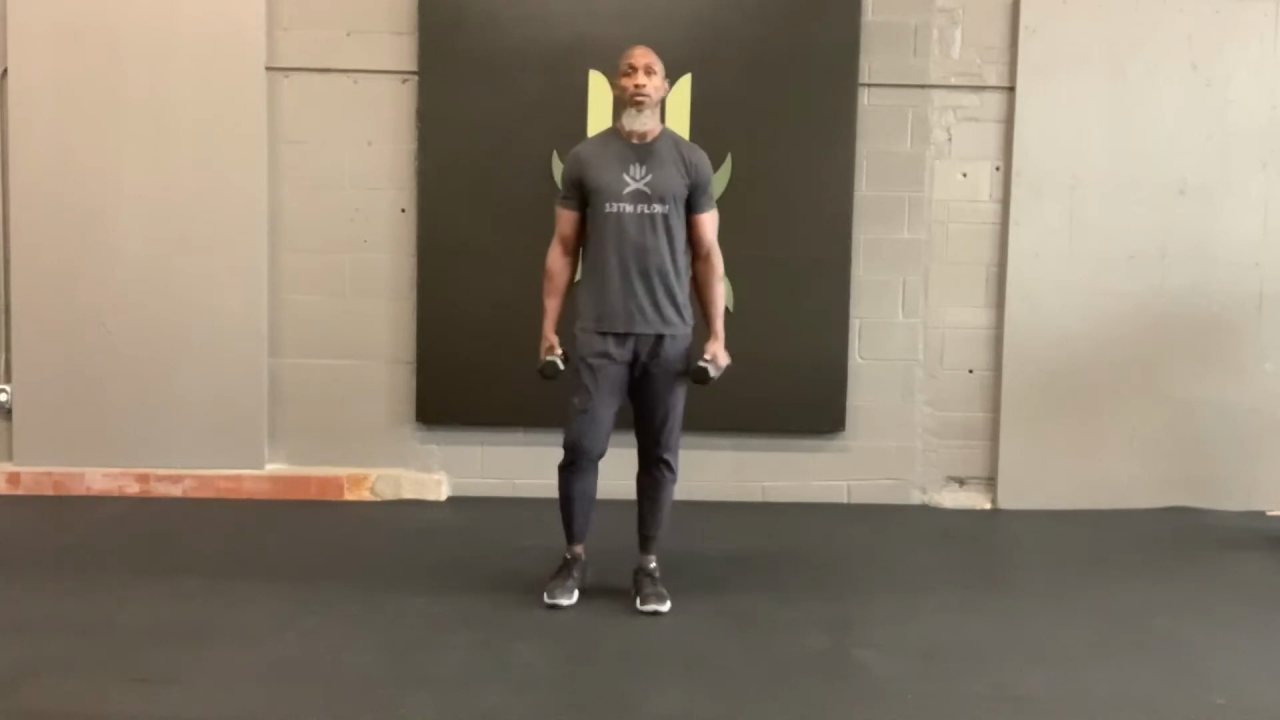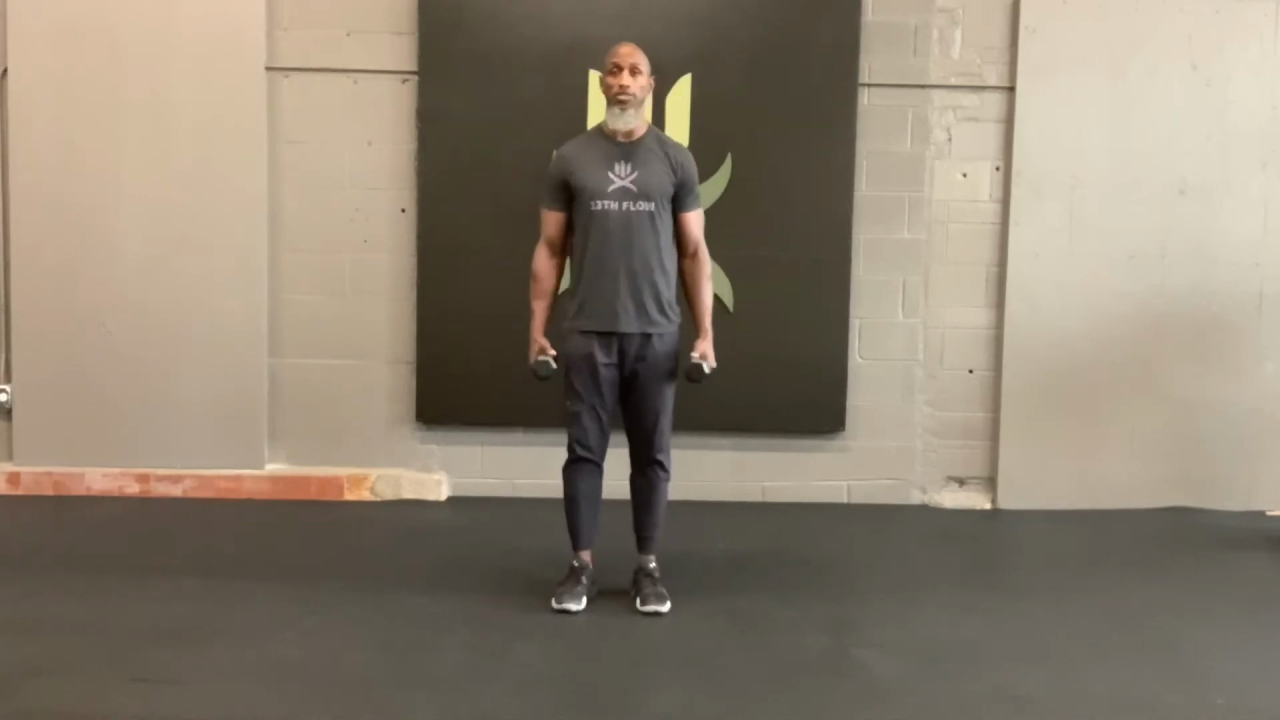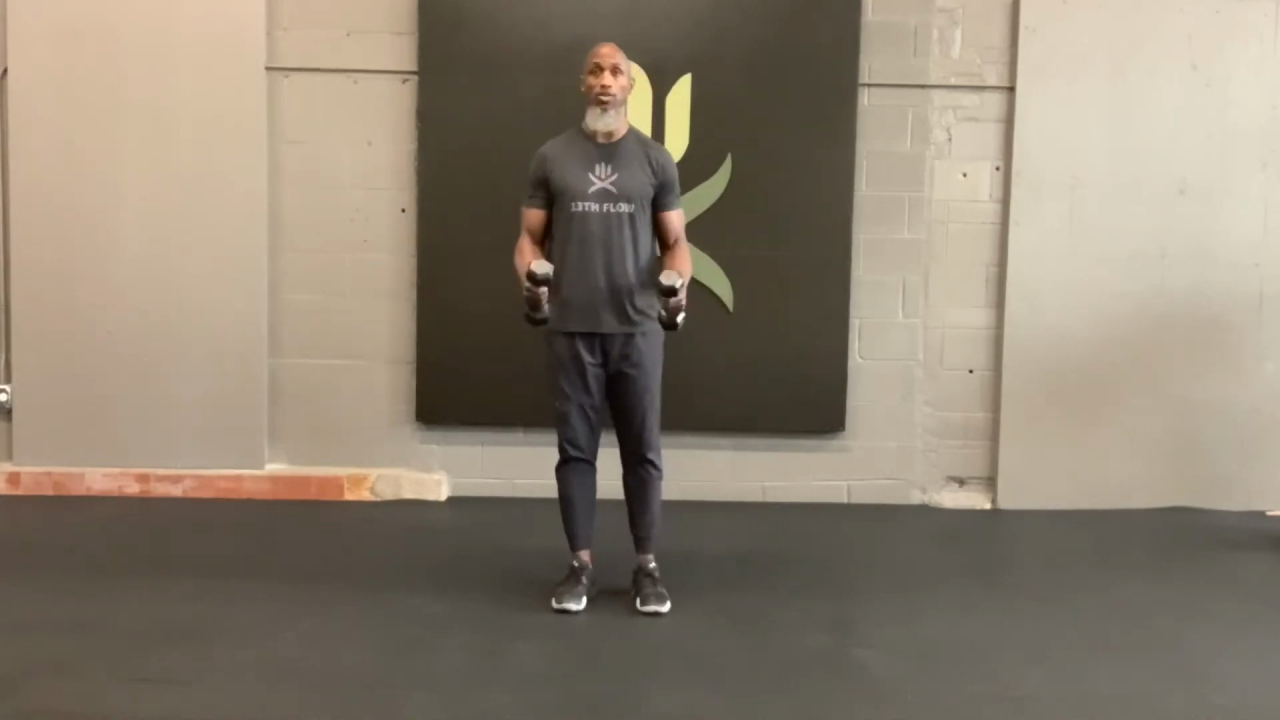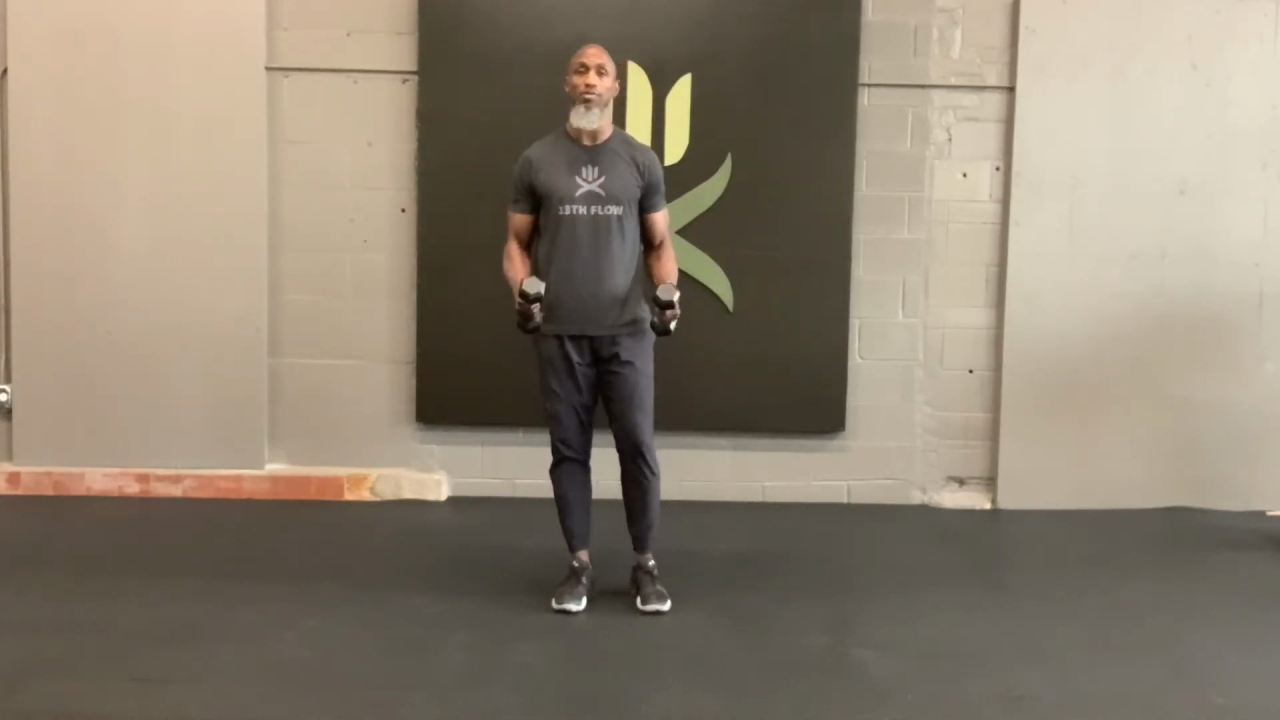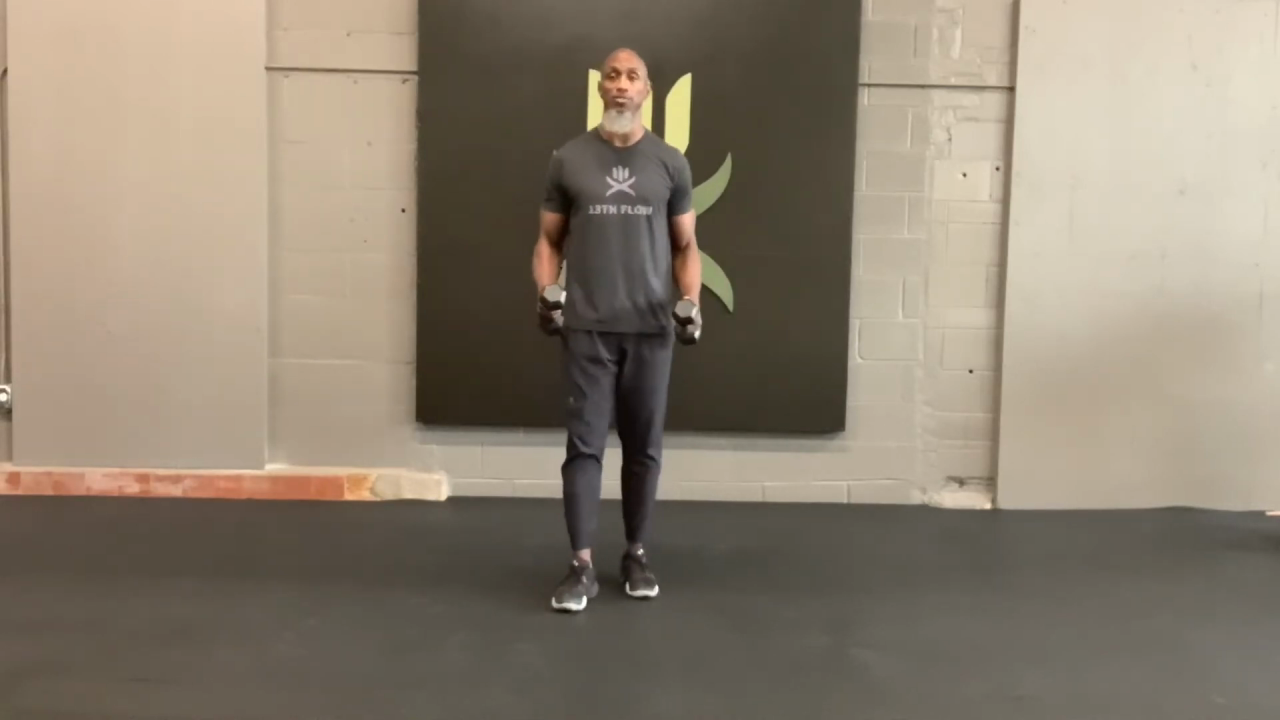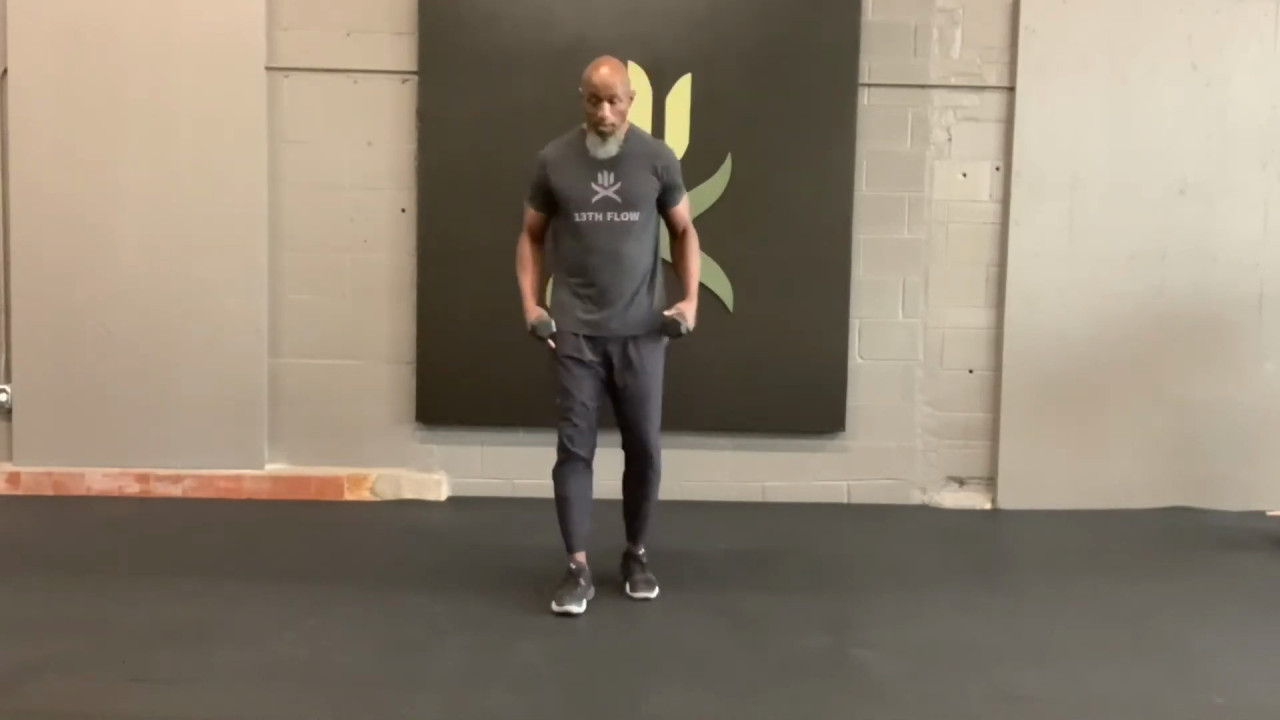
dt=0.7s
person 1, frame 1
left shoulder: (690, 161)
right shoulder: (586, 158)
left elbow: (707, 253)
right elbow: (563, 248)
left wrist: (716, 335)
right wrist: (548, 326)
left hip: (668, 333)
right hip: (600, 331)
left knee: (659, 454)
right knee: (582, 447)
left ankle: (647, 565)
right ankle: (574, 558)
person 1, frame 2
left shoulder: (675, 159)
right shoulder: (571, 158)
left elbow: (694, 251)
right elbow: (550, 249)
left wrist: (704, 333)
right wrist: (537, 327)
left hip: (656, 333)
right hip: (587, 332)
left knee: (652, 454)
right knee: (584, 451)
left ankle: (647, 566)
right ankle: (581, 564)
person 1, frame 3
left shoulder: (655, 159)
right shoulder: (552, 157)
left elbow: (674, 240)
right elbow: (531, 236)
left wrist: (679, 280)
right wrist: (529, 276)
left hip: (637, 328)
right hip: (571, 328)
left knee: (642, 450)
right knee: (575, 448)
left ankle: (646, 565)
right ankle: (580, 564)
person 1, frame 4
left shoulder: (641, 161)
right shoulder: (536, 160)
left elbow: (659, 242)
right elbow: (518, 241)
left wrist: (668, 290)
right wrist: (520, 286)
left hip: (627, 330)
right hip: (561, 332)
left knee: (638, 448)
right knee: (569, 451)
left ankle: (645, 565)
right ankle: (580, 564)
person 1, frame 5
left shoulder: (671, 164)
right shoulder: (569, 160)
left elbow: (685, 246)
right elbow: (549, 240)
left wrist: (690, 300)
right wrist: (545, 291)
left hip: (650, 329)
right hip: (587, 328)
left knee: (644, 447)
right knee: (584, 445)
left ankle: (635, 553)
right ankle: (582, 565)
person 1, frame 6
left shoulder: (658, 159)
right shoulder: (553, 160)
left elbow: (683, 231)
right elbow: (531, 234)
left wrist: (690, 298)
right wrist: (529, 301)
left hip: (641, 329)
right hip: (575, 330)
left knee: (644, 448)
right knee: (574, 448)
left ankle: (636, 552)
right ankle: (577, 567)
